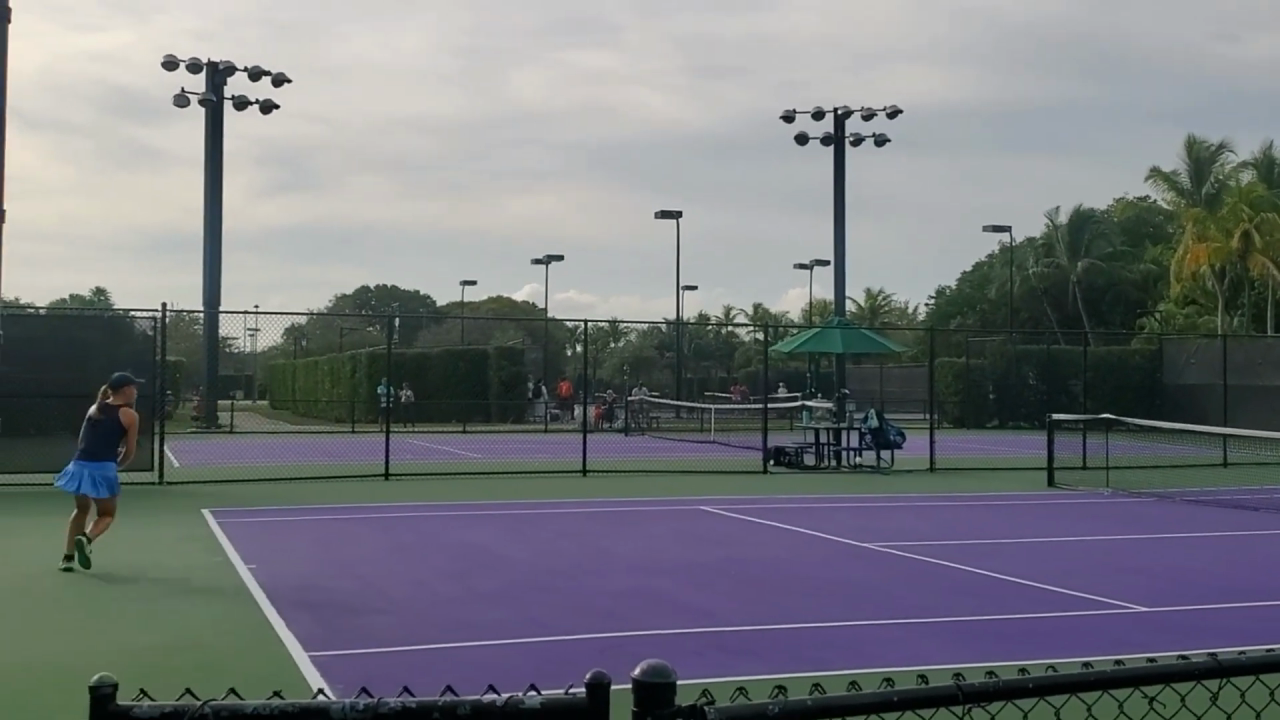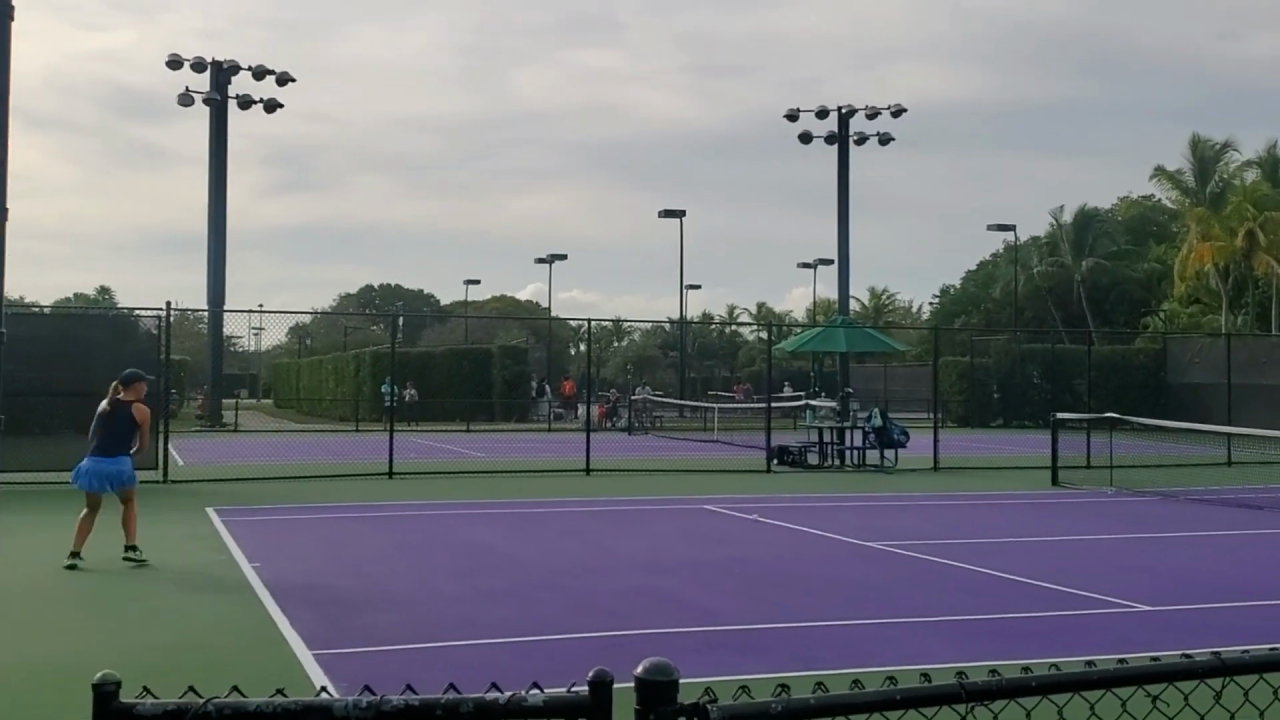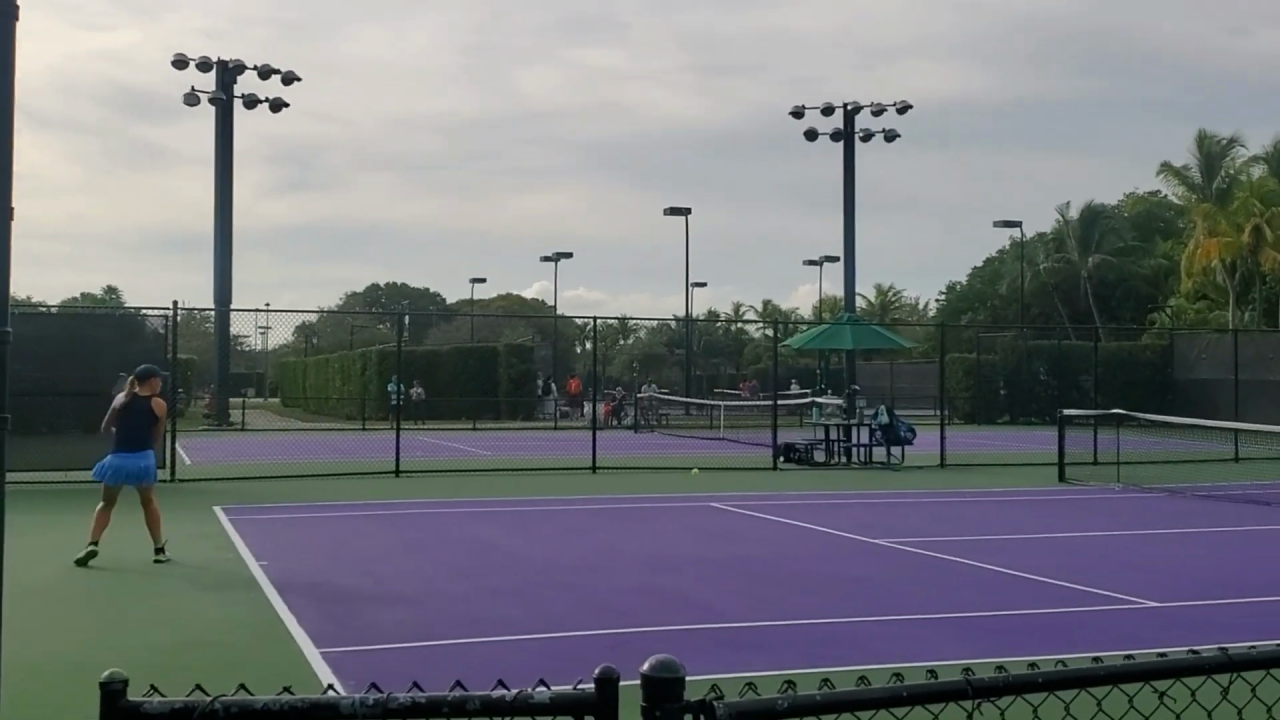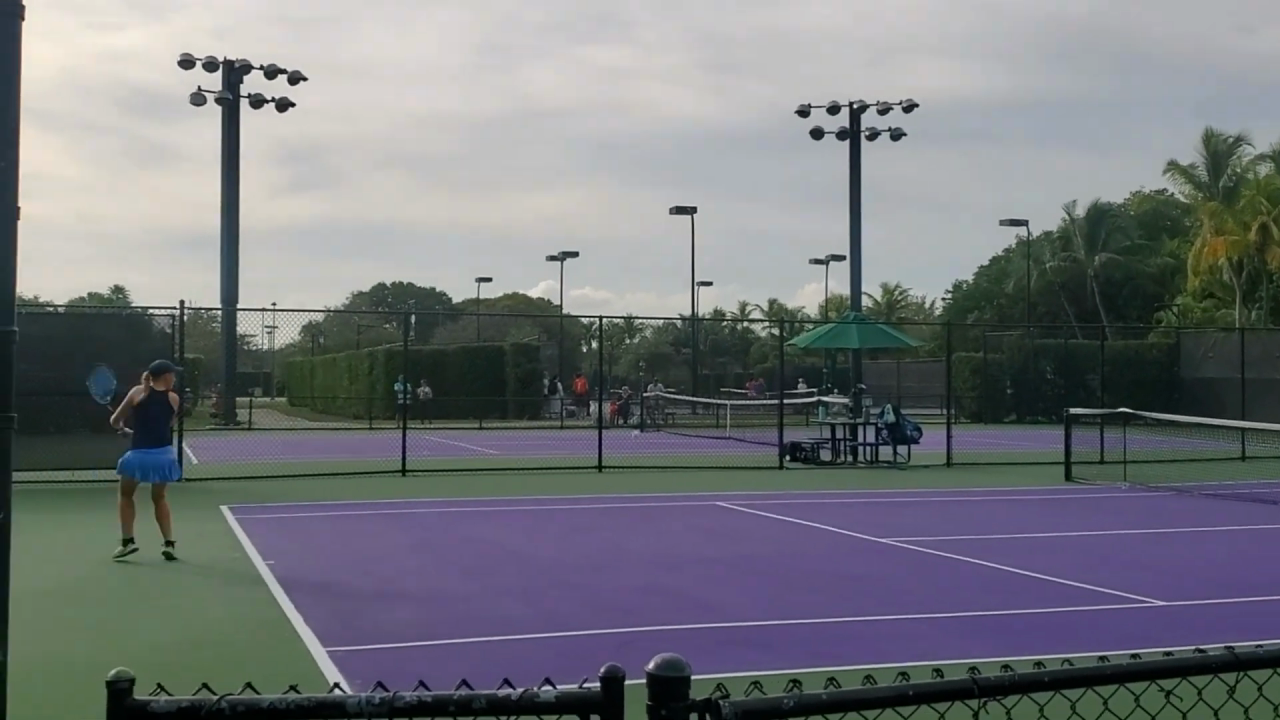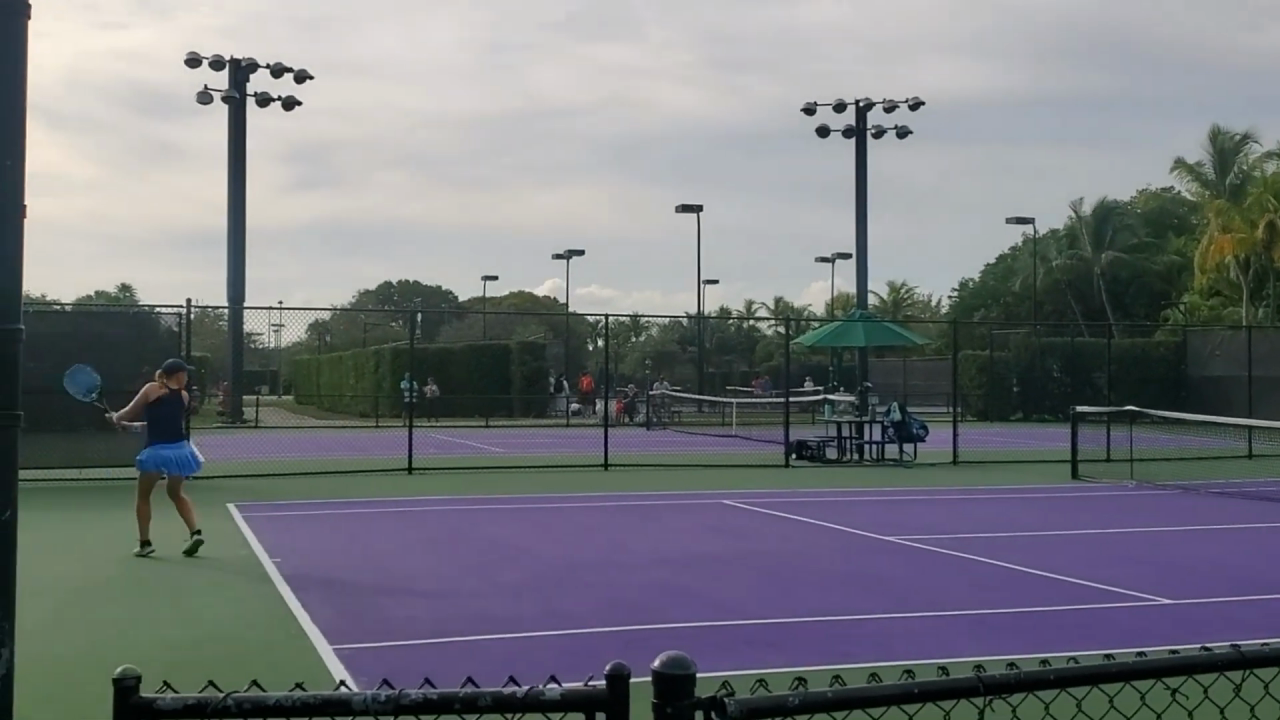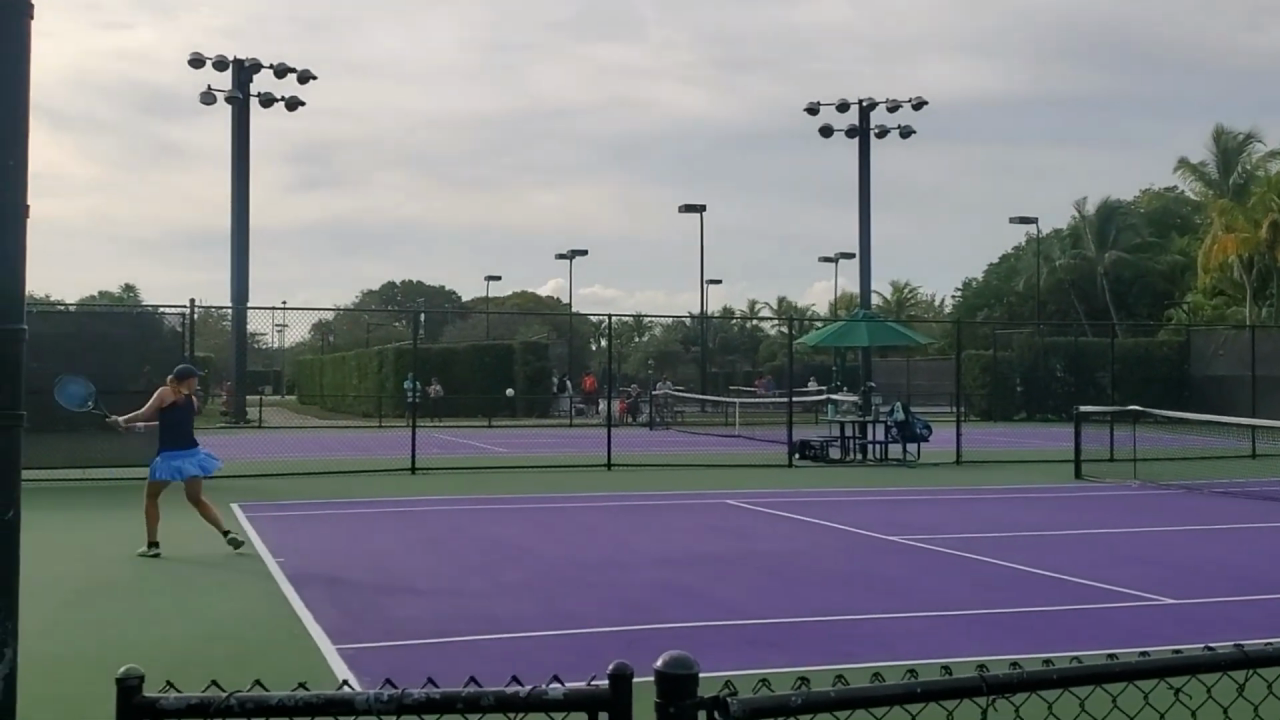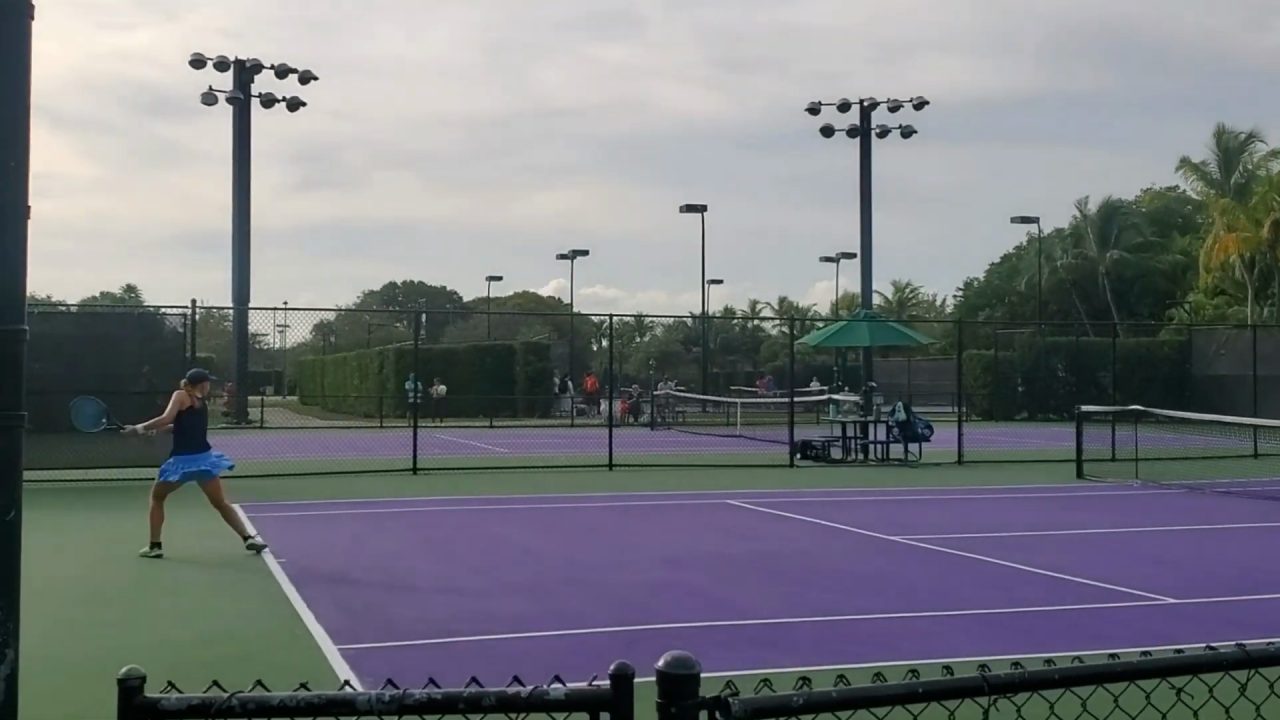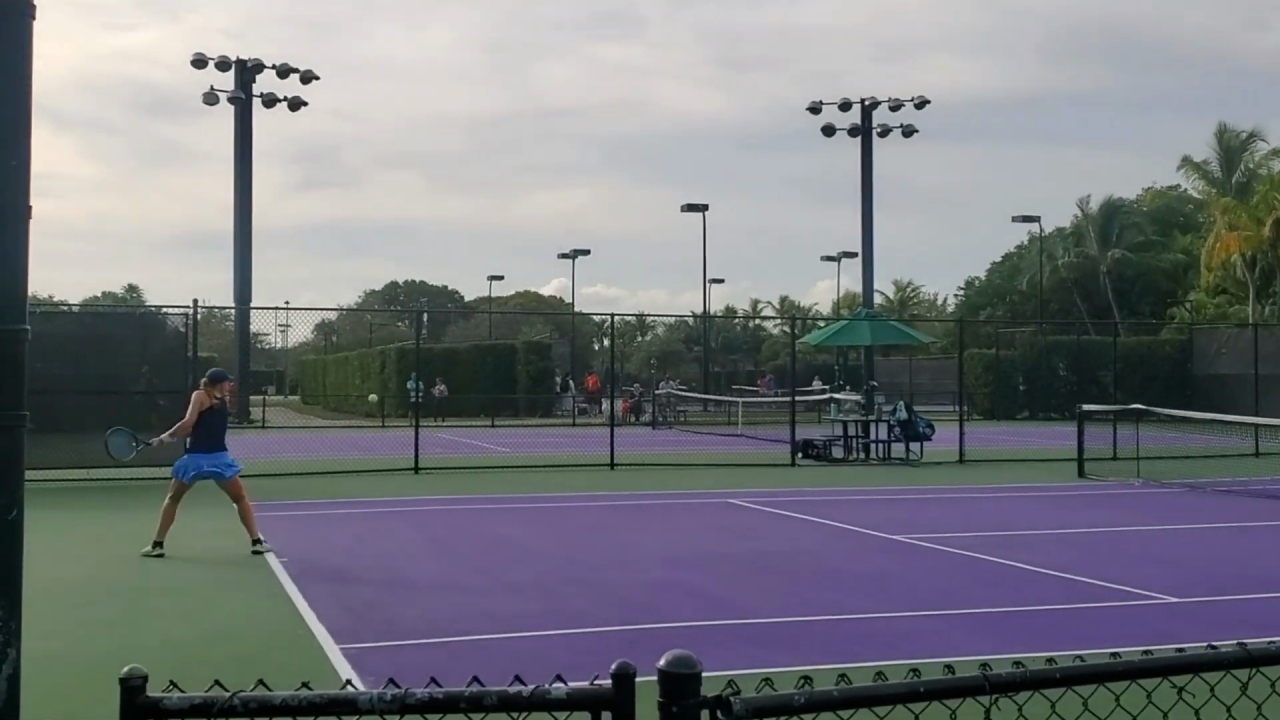
dt=0.1s
person 1, frame 1
left shoulder: (94, 409)
right shoulder: (130, 415)
left elbow: (81, 441)
right elbow: (129, 452)
right wrist: (118, 464)
left hip: (79, 467)
right hip: (103, 470)
left knee: (81, 511)
right knee: (106, 515)
left ankle: (68, 558)
right ankle: (86, 538)
person 1, frame 2
left shoulder: (105, 404)
right shoulder: (142, 411)
left elbow: (92, 437)
right elbow: (143, 446)
left hip: (93, 463)
right hip: (119, 465)
left knee: (91, 510)
right knee: (128, 502)
left ankle: (74, 555)
right ankle: (131, 548)
person 1, frame 3
left shoulder: (121, 398)
right shoulder: (159, 405)
left elbow: (106, 428)
left hip: (118, 460)
right hip: (143, 460)
left knee: (106, 504)
right knee: (148, 502)
left ankle: (92, 546)
right ankle: (160, 550)
person 1, frame 4
left shoulder: (137, 392)
right shoulder: (174, 399)
left elbow: (114, 421)
left wrist: (122, 428)
left hip: (139, 455)
right hip: (164, 455)
left knee: (125, 496)
right knee: (159, 498)
left ankle: (128, 542)
right ankle: (169, 543)
person 1, frame 5
left shoulder: (151, 389)
right shoulder: (184, 397)
left elbow: (128, 412)
left wrist: (115, 416)
right wrist: (135, 425)
left hip: (156, 452)
right hip: (179, 450)
left knee: (143, 496)
right knee: (176, 494)
left ankle: (145, 543)
right ankle: (195, 533)
person 1, frame 6
left shoulder: (164, 393)
right shoulder: (193, 401)
left elbow: (143, 414)
left wrist: (122, 420)
right wrist: (137, 426)
left hip: (169, 459)
right hip: (192, 456)
left knee: (151, 498)
right knee: (197, 499)
left ankle: (152, 545)
right ankle: (228, 534)
person 1, frame 7
left shoulder: (180, 396)
right shoulder: (203, 403)
left elbow: (166, 420)
left wrist: (140, 428)
right wrist: (151, 430)
left hip: (180, 461)
right hip: (204, 459)
left knee: (156, 497)
right knee: (220, 503)
left ankle: (155, 546)
right ankle: (249, 538)
person 1, frame 8
left shoulder: (199, 396)
right shoulder: (225, 403)
left elbow: (188, 423)
left wrist: (166, 437)
right wrist: (176, 436)
left hip: (195, 459)
right hip: (219, 459)
left knee: (173, 499)
right knee: (242, 500)
left ankle: (157, 545)
right ankle: (257, 542)
